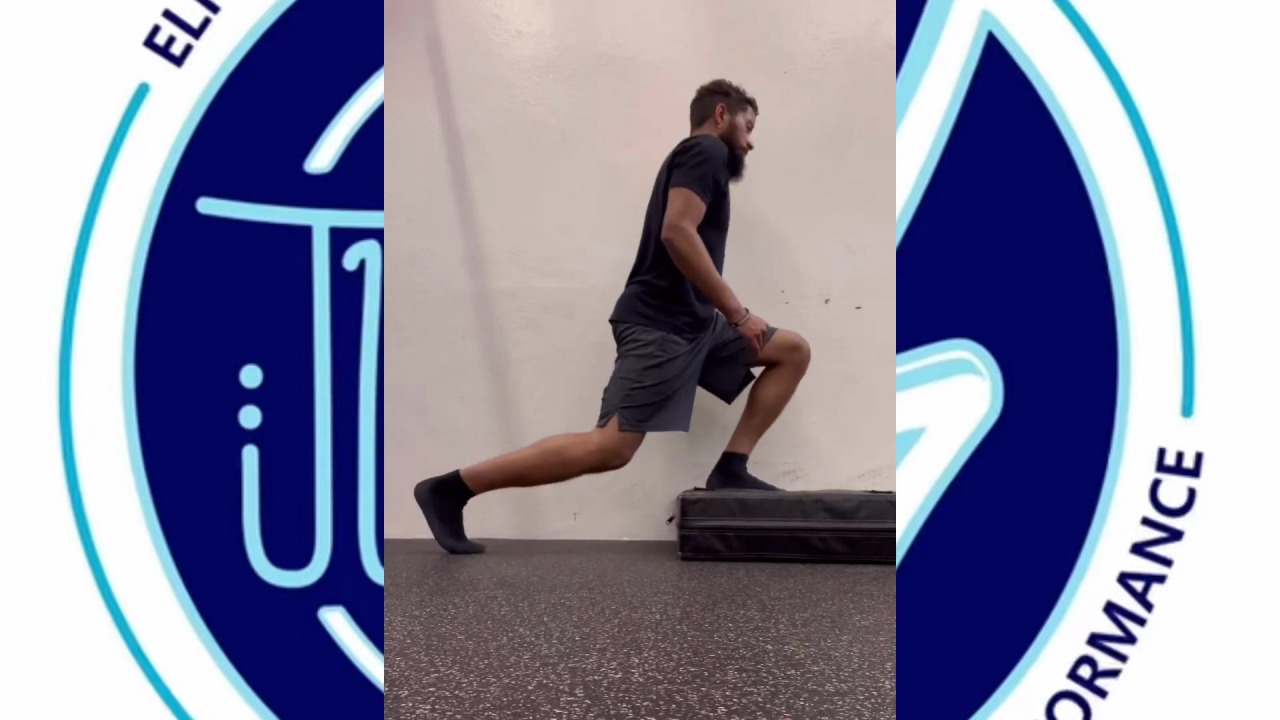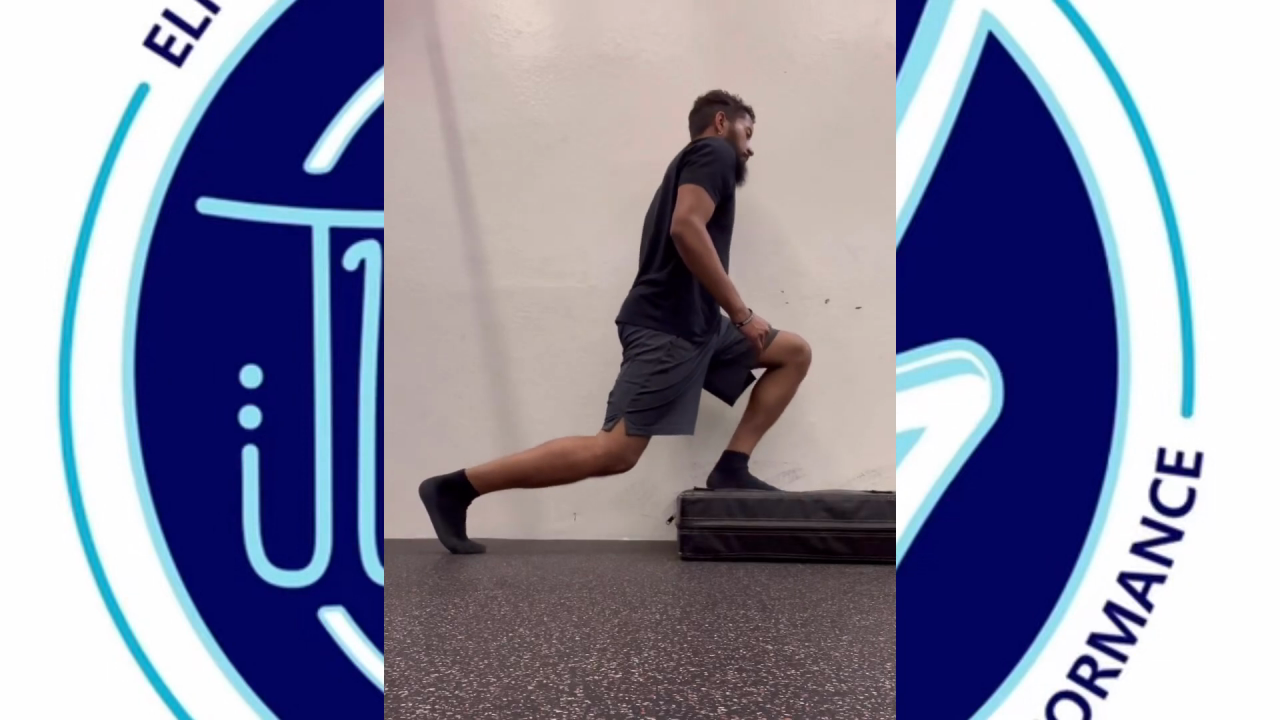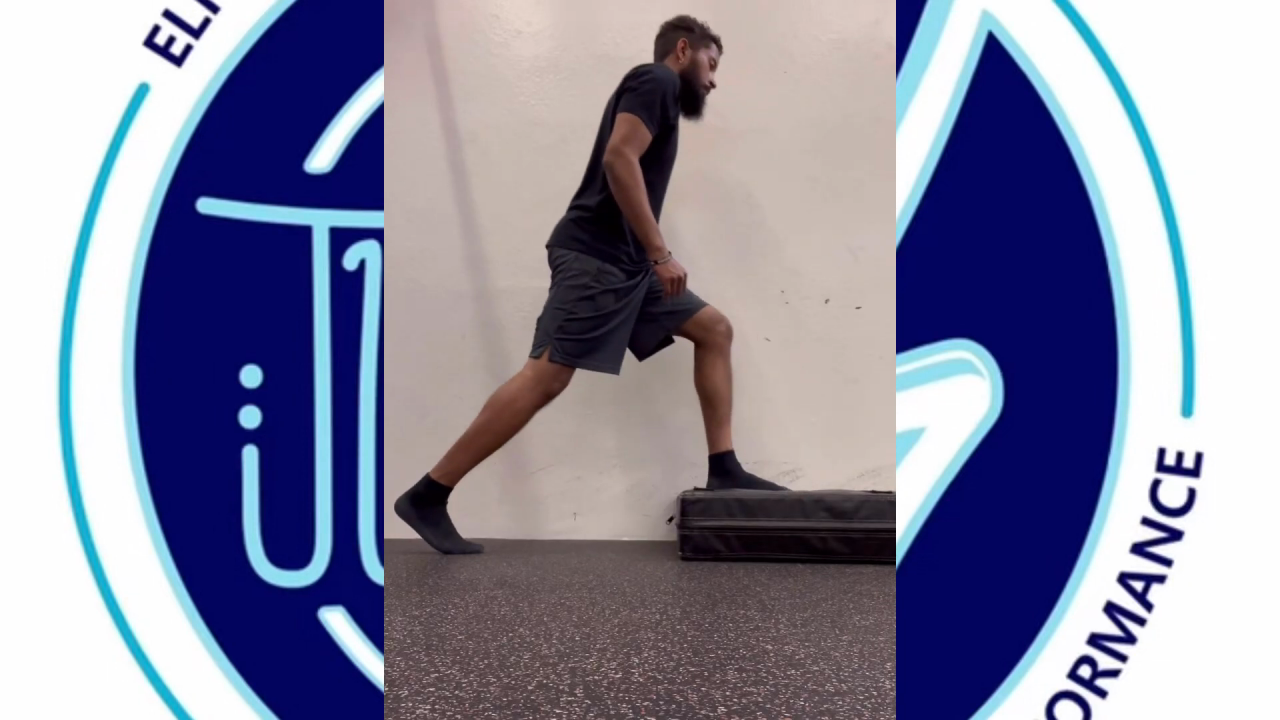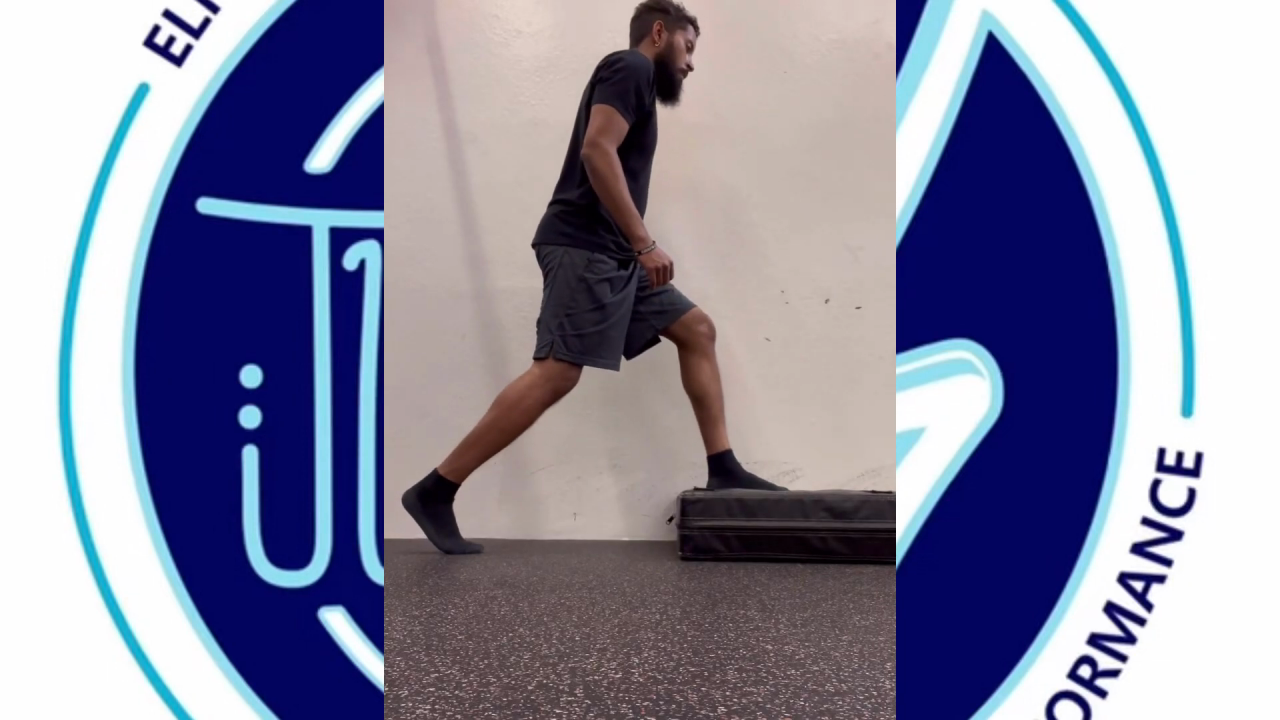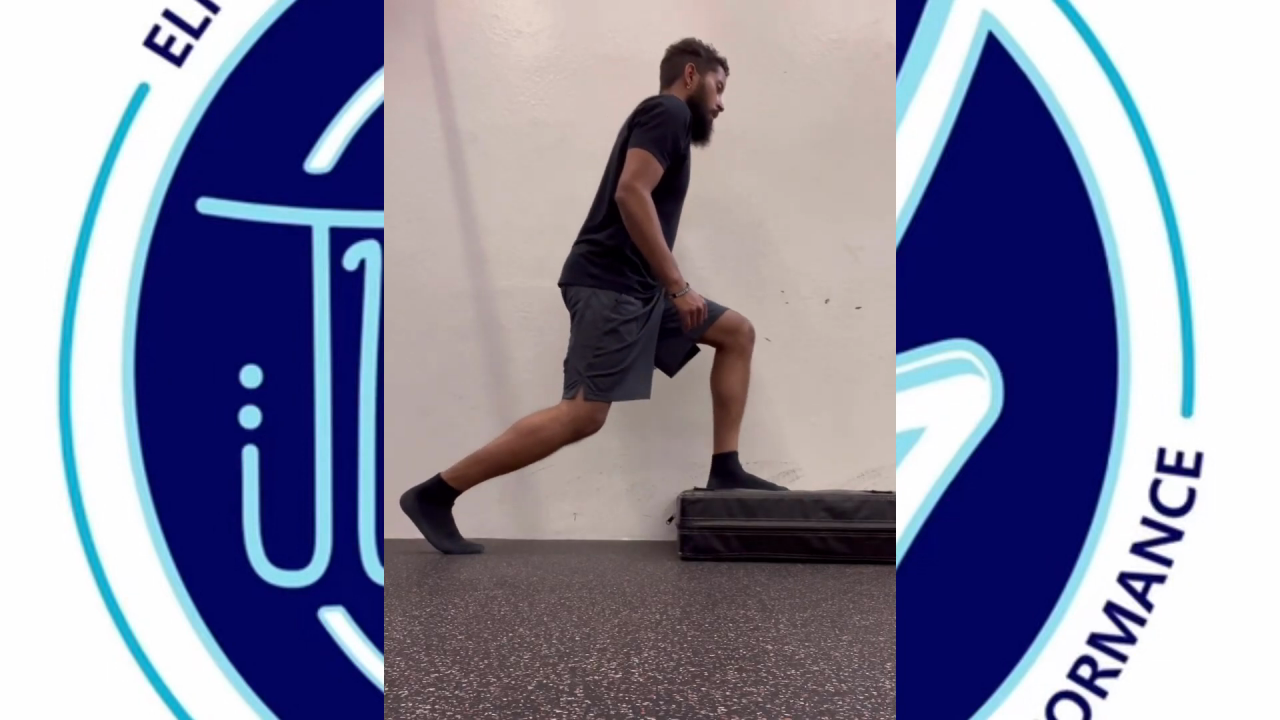
dt=0.7s
person 1, frame 1
left shoulder: (697, 159)
right shoulder: (705, 150)
right elbow: (677, 232)
right wrist: (737, 312)
left hip: (691, 320)
right hip: (661, 324)
left knee: (793, 351)
right knee: (609, 448)
left ankle: (731, 470)
right ankle: (450, 489)
person 1, frame 2
left shoulder: (696, 165)
right shoulder: (713, 152)
right elbow: (687, 229)
right wrist: (742, 312)
left hip: (695, 324)
right hip: (668, 326)
left knee: (795, 352)
right knee: (614, 452)
left ankle: (732, 468)
right ankle: (454, 488)
person 1, frame 3
left shoulder: (658, 93)
right shoulder: (656, 79)
right elbow: (618, 158)
right wrist: (661, 253)
left hip: (626, 259)
right hip: (596, 253)
left knee: (714, 330)
right knee: (548, 375)
left ankle: (724, 470)
right ankle: (426, 496)
person 1, frame 4
left shoulder: (635, 80)
right shoulder: (630, 66)
right elbow: (597, 150)
right wrist: (645, 242)
left hip: (611, 252)
right hip: (584, 245)
left knee: (697, 330)
right knee: (556, 373)
left ankle: (723, 469)
right ankle: (434, 491)
person 1, frame 5
left shoulder: (665, 120)
right shoulder: (667, 110)
right elbow: (630, 193)
right wrist: (677, 285)
left hip: (635, 285)
right hip: (610, 283)
left knee: (737, 332)
right knee: (583, 414)
left ankle: (725, 470)
right ankle: (434, 494)
